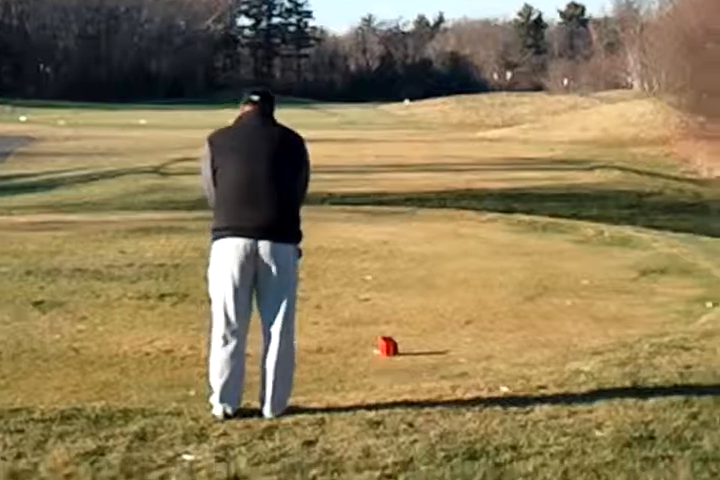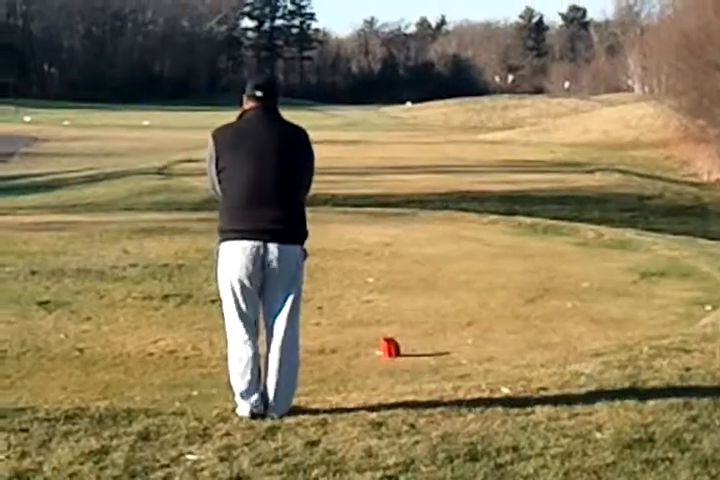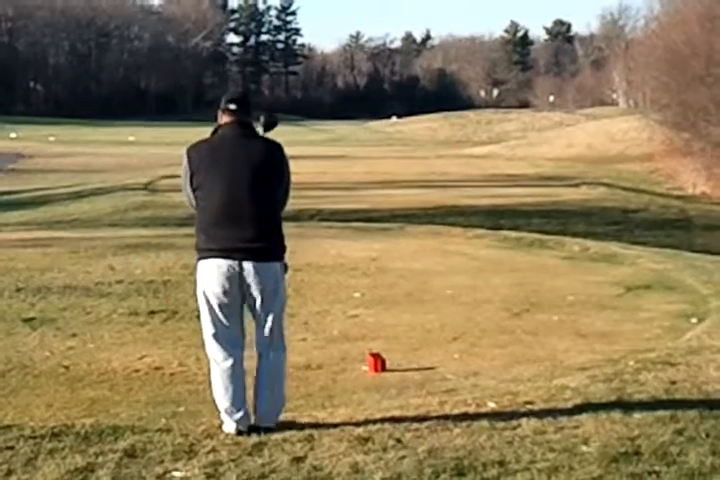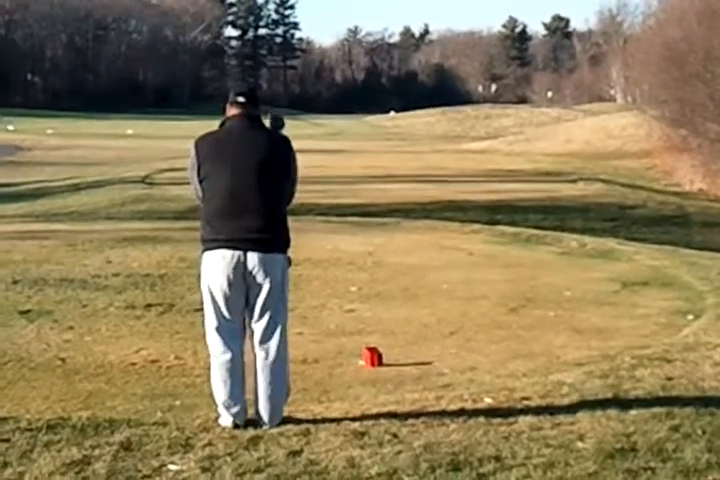
dt=0.7s
person 1, frame 1
left shoulder: (217, 141)
right shoulder: (292, 142)
left elbow: (212, 193)
right elbow: (298, 193)
left hip: (231, 240)
right hip: (278, 242)
left knee: (228, 328)
right knee: (278, 327)
left ankle: (224, 403)
right ankle: (274, 404)
person 1, frame 2
left shoulder: (222, 137)
right shoulder: (297, 137)
left elbow: (217, 188)
right elbow: (303, 188)
left hip: (238, 242)
right hip: (286, 243)
left knee: (241, 329)
right knee: (282, 328)
left ankle: (249, 402)
right ankle: (277, 404)
person 1, frame 3
left shoulder: (196, 154)
right shoulder: (272, 152)
left elbow: (194, 203)
right elbow: (281, 201)
left hip: (215, 259)
right hip: (264, 259)
left knee: (224, 346)
right knee: (271, 343)
left ankle: (235, 420)
right ankle: (266, 417)
person 1, frame 4
left shoulder: (203, 145)
right shoulder: (279, 145)
left elbow: (202, 195)
right elbow: (287, 195)
left hip: (220, 251)
right hip: (268, 251)
left knee: (224, 337)
right knee: (270, 338)
left ankle: (231, 414)
right ankle: (270, 414)
